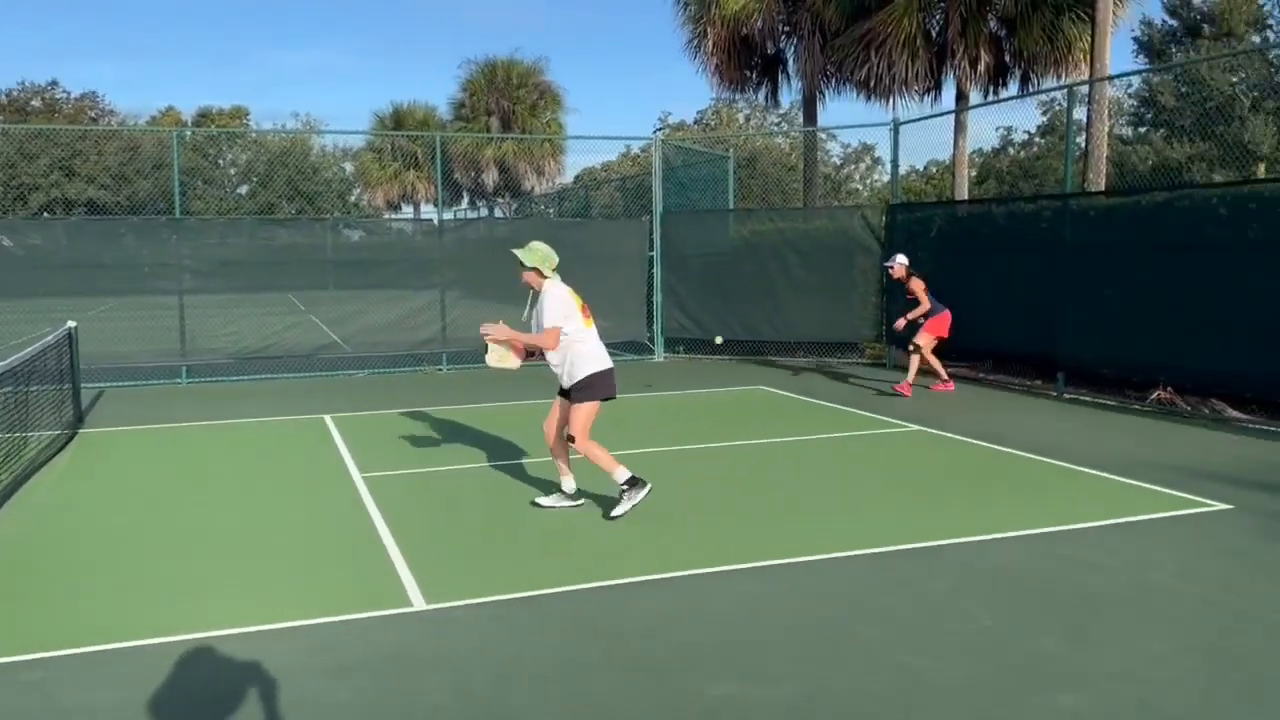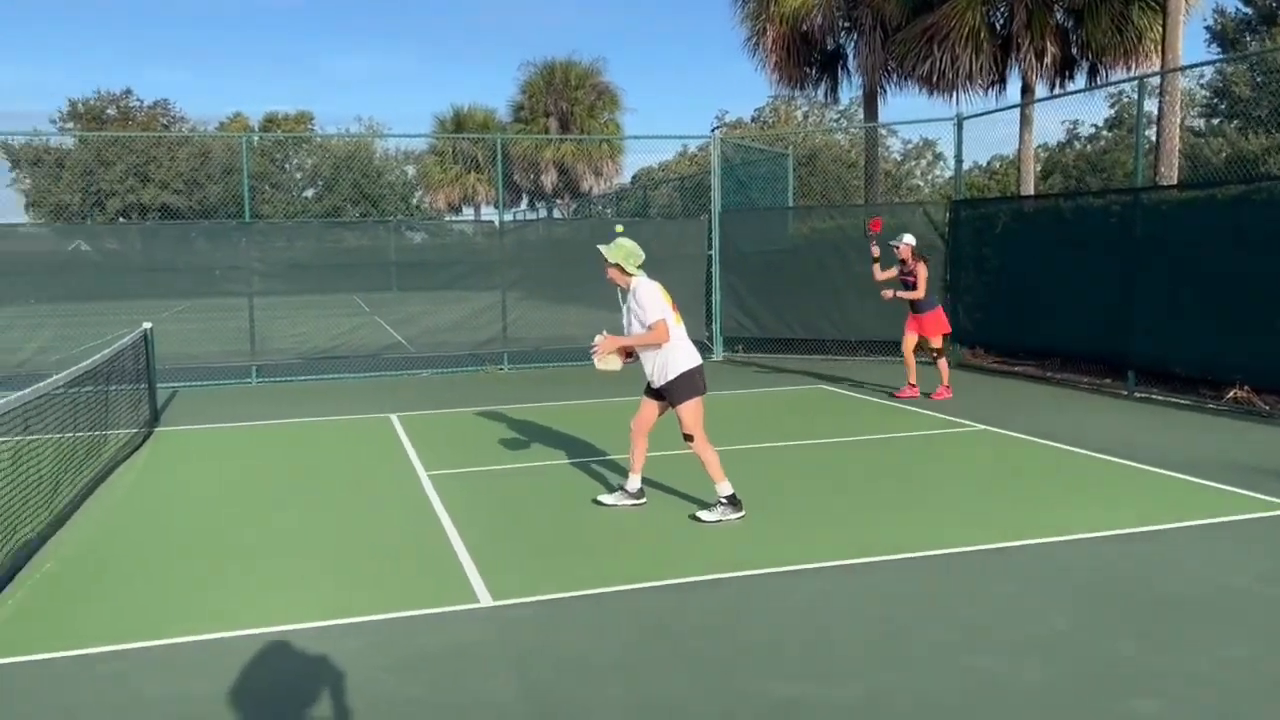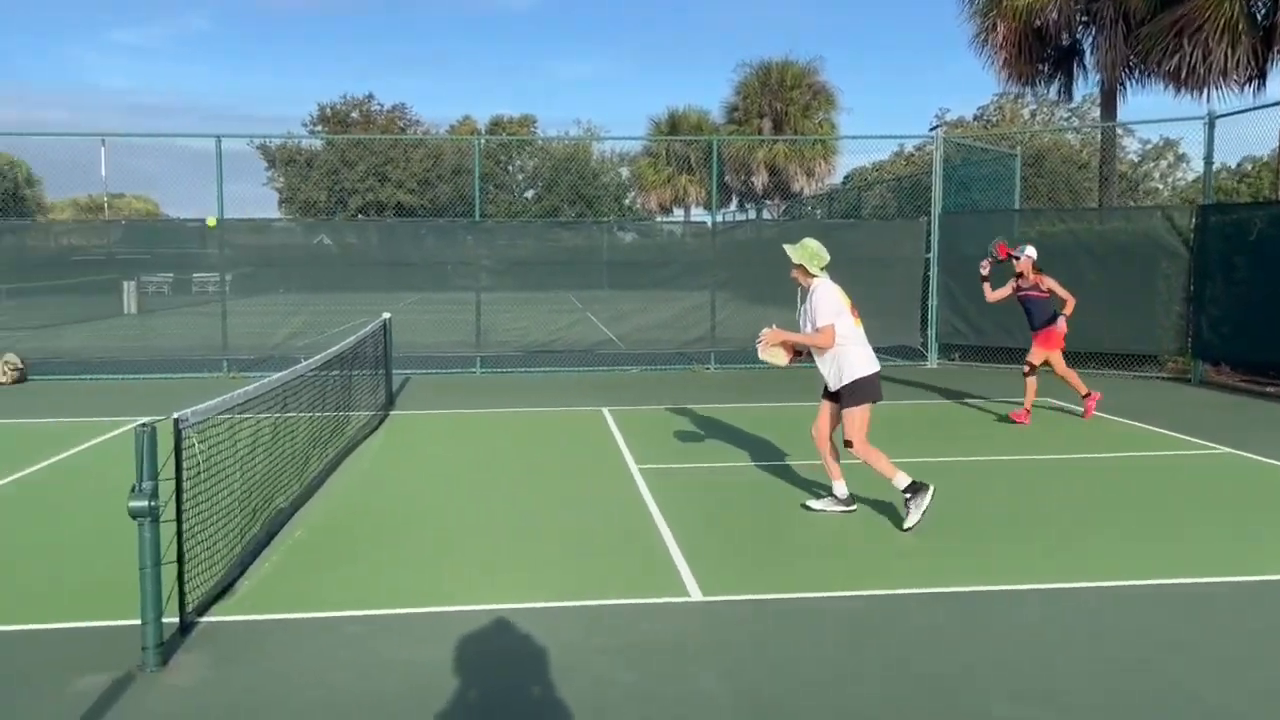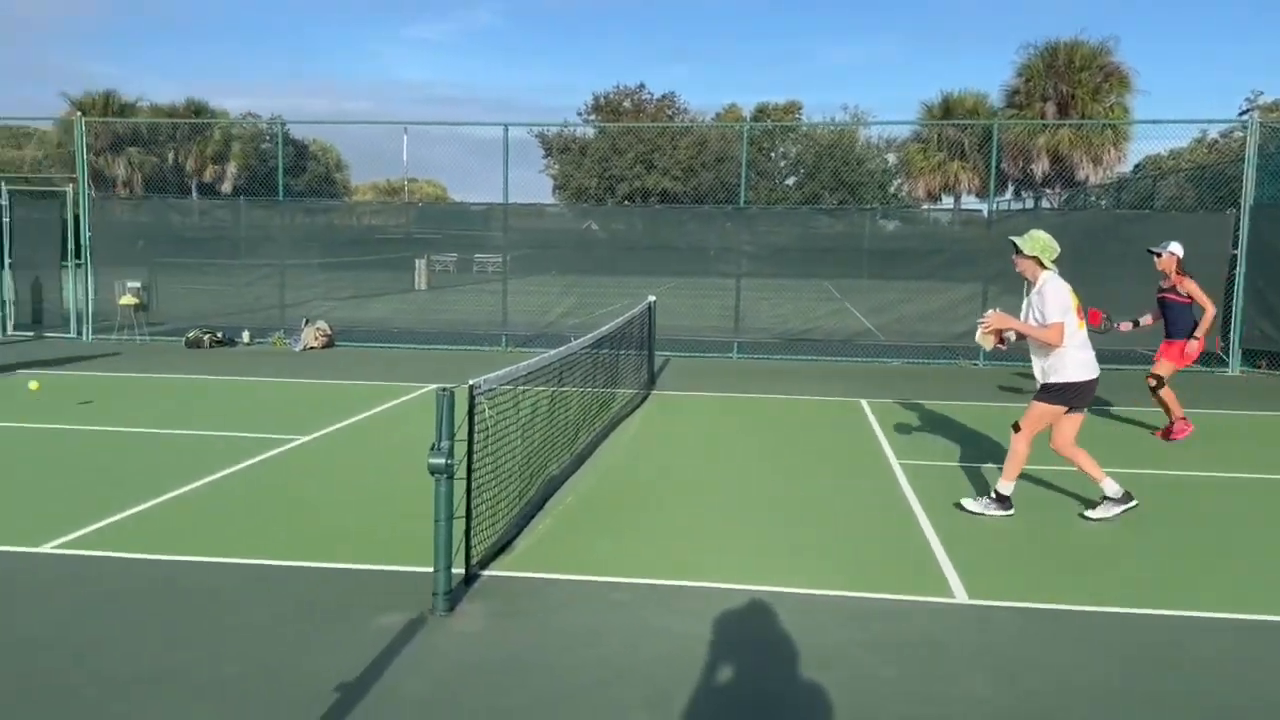
dt=0.5s
person 1, frame 1
left shoulder: (553, 294)
right shoulder: (551, 293)
left elbow: (550, 340)
left wrist: (510, 334)
right wrist: (531, 353)
left hip: (591, 372)
right hip: (576, 374)
left knee: (578, 440)
right knee: (551, 429)
left ankle: (632, 484)
right ankle: (569, 491)
person 1, frame 2
left shoulder: (644, 289)
right shoulder: (635, 292)
left elbow: (661, 335)
left wrist: (619, 341)
right wrist: (624, 351)
left hip: (681, 371)
right hip: (661, 375)
left knee: (695, 439)
right knee: (638, 428)
left ankle: (730, 502)
right ankle: (632, 490)
person 1, frame 3
left shoulder: (823, 292)
right shoulder: (817, 292)
left elbow: (826, 340)
left wrist: (784, 335)
right wrist: (796, 349)
left hip: (857, 375)
right hip: (840, 377)
left knee: (857, 445)
right knee: (820, 433)
left ankle: (914, 490)
right ankle: (841, 496)
person 1, frame 4
left shoulder: (1050, 288)
right shoulder: (1043, 288)
left elbow: (1054, 337)
right elbow: (1040, 332)
left wrist: (1011, 322)
right wrist: (1006, 331)
left hip: (1069, 377)
right hip: (1073, 376)
left knee: (1021, 432)
right knee: (1062, 444)
left ankle: (1001, 499)
right ankle: (1117, 495)
person 2, frame 1
left shoulder: (913, 282)
right shoulder: (908, 282)
left elbow: (926, 305)
left wrist: (905, 318)
right wrist: (918, 317)
left hip: (938, 318)
right hip: (934, 318)
left knee: (914, 346)
right knee: (924, 351)
left ankle: (908, 384)
right ankle: (946, 382)
person 2, frame 2
left shoulder: (920, 266)
right shoulder: (901, 267)
left elbow: (920, 293)
right elbow: (879, 277)
left wrist: (894, 294)
right wrist: (876, 258)
left hip: (930, 313)
right hip: (915, 314)
left knee: (936, 352)
right knee: (906, 349)
left ankle: (946, 388)
right ankle: (912, 387)
person 2, frame 3
left shoulder: (1044, 280)
right shoulder: (1015, 283)
left elbow: (1071, 300)
right elbow: (990, 297)
left wrist: (1063, 317)
right wrist: (985, 276)
left hip: (1052, 330)
right hip: (1038, 332)
left knee: (1029, 367)
right knee: (1060, 370)
left ankle: (1025, 412)
right ankle: (1089, 396)
person 2, frame 4
left shoulder: (1185, 283)
right shoulder: (1162, 284)
left elbow: (1211, 309)
right elbow: (1157, 314)
left wrist: (1195, 338)
right wrist: (1132, 324)
left hip: (1187, 343)
right hip: (1170, 341)
left knee: (1153, 381)
right knee: (1157, 386)
left ankle: (1182, 421)
right ankle: (1175, 423)
